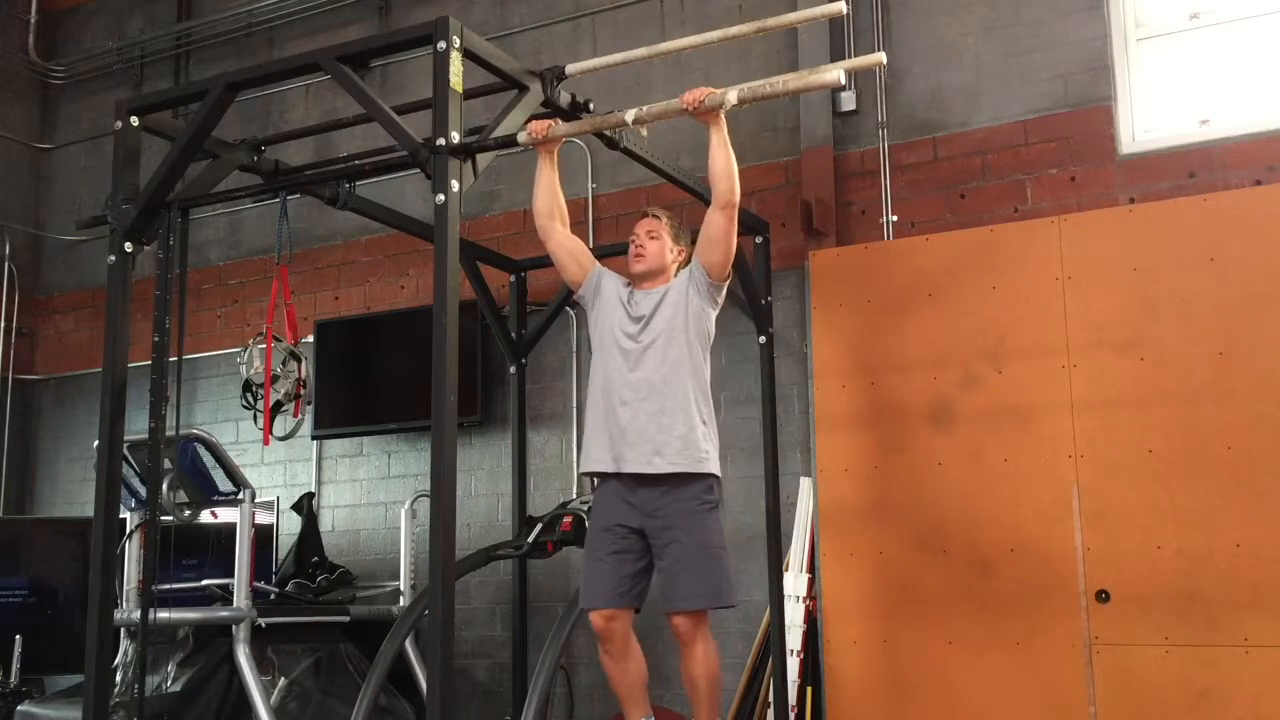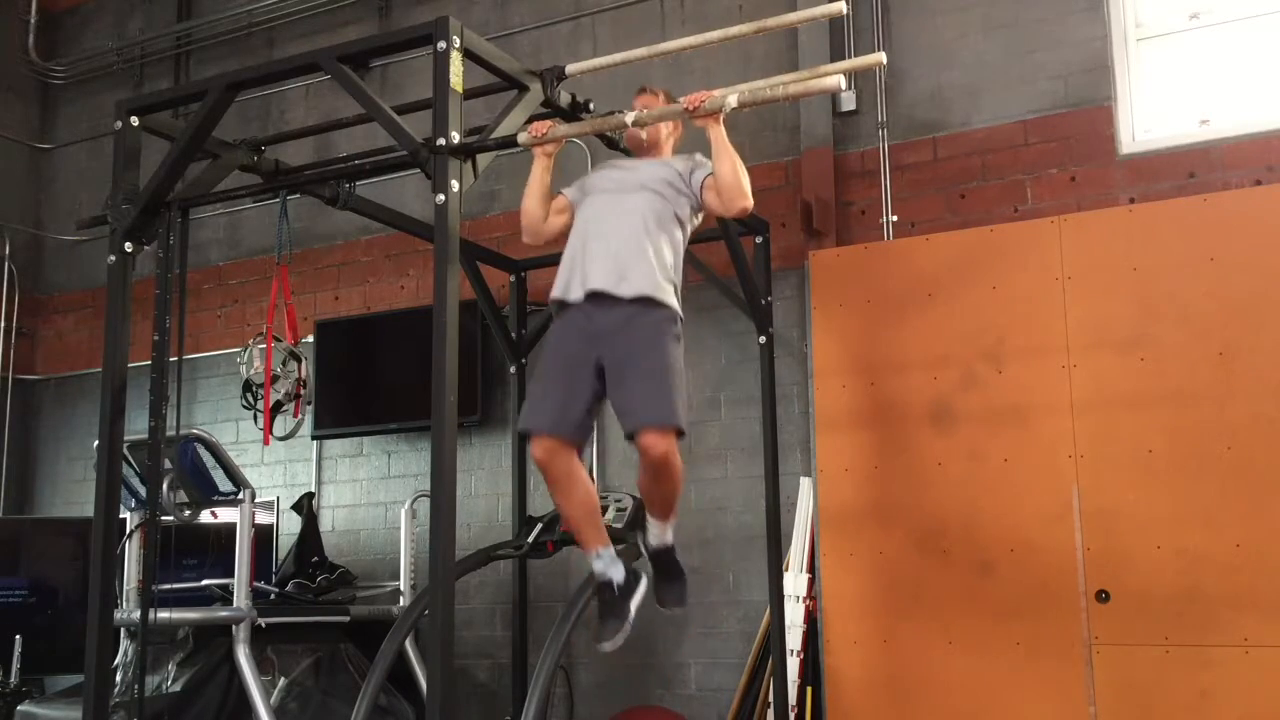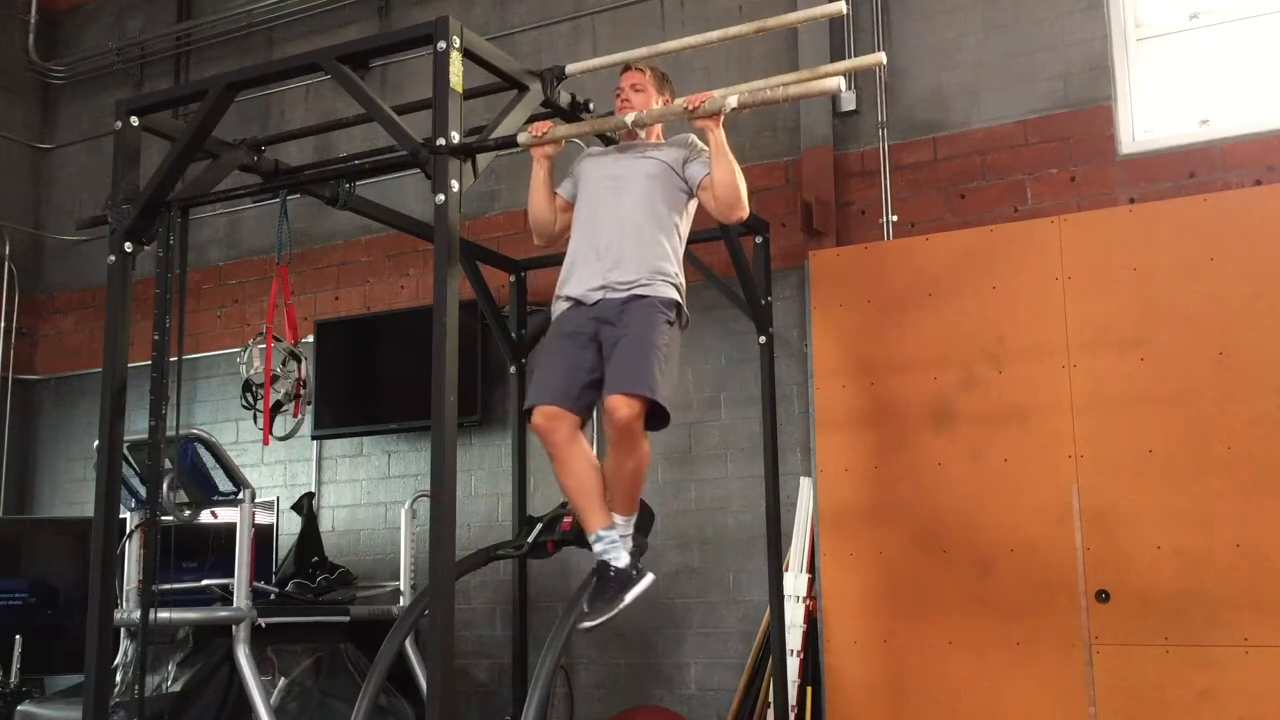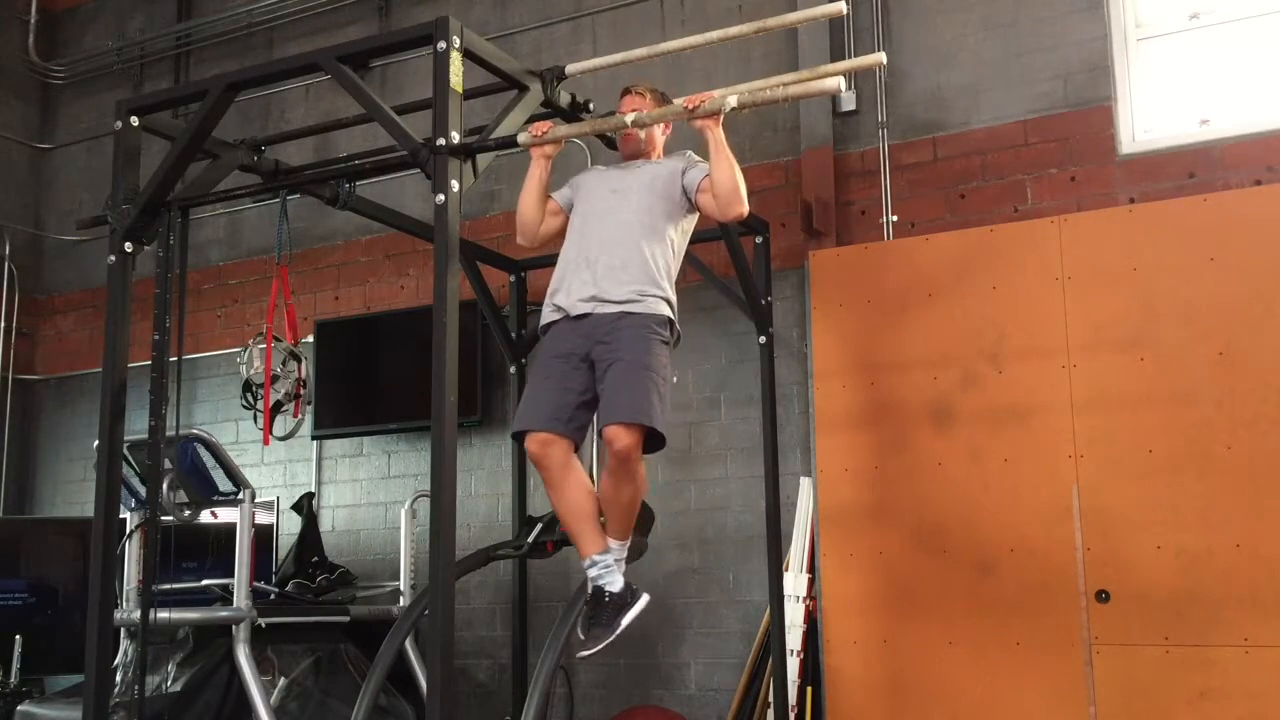
dt=1s
person 1, frame 1
left shoulder: (696, 291)
right shoulder: (602, 294)
left elbow: (726, 205)
right elbow: (551, 225)
left wrist: (714, 124)
right wrist: (546, 155)
left hip: (683, 481)
right hip: (617, 483)
left knee: (687, 623)
right knee: (607, 621)
person 1, frame 2
left shoulder: (687, 169)
right shoulder: (596, 176)
left elbow: (738, 202)
right elbow: (534, 232)
left wrist: (715, 130)
right wrist: (542, 160)
left hip: (644, 310)
right hip: (576, 311)
left knee: (657, 443)
right knee: (548, 445)
left ankle: (661, 546)
right ankle: (612, 574)
person 1, frame 3
left shoulder: (683, 150)
right shoulder: (589, 161)
left elbow: (734, 208)
right elbow: (544, 231)
left wrist: (714, 131)
right wrist: (541, 161)
left hip: (646, 297)
right hip: (577, 303)
left knee: (625, 411)
right knee: (550, 418)
left ankle: (621, 543)
right ankle: (614, 558)
person 1, frame 4
left shoulder: (681, 168)
right shoulder: (588, 179)
left elbow: (733, 207)
right elbow: (528, 233)
left wrist: (713, 131)
right wrist: (541, 160)
left hip: (636, 315)
right hip: (566, 320)
left knee: (623, 440)
right knee: (545, 443)
left ankle: (613, 566)
right ankle: (606, 583)
